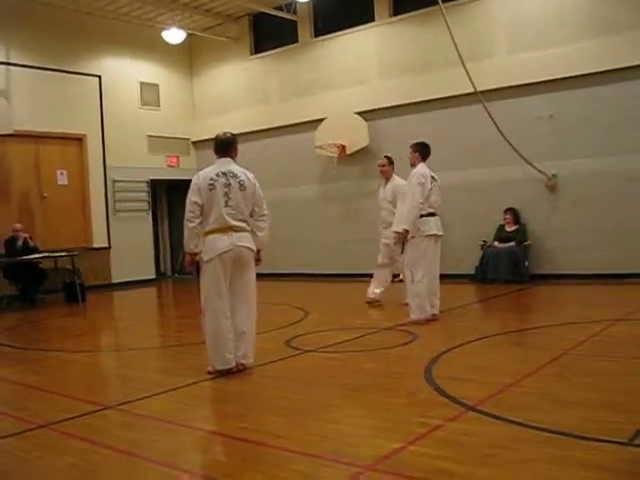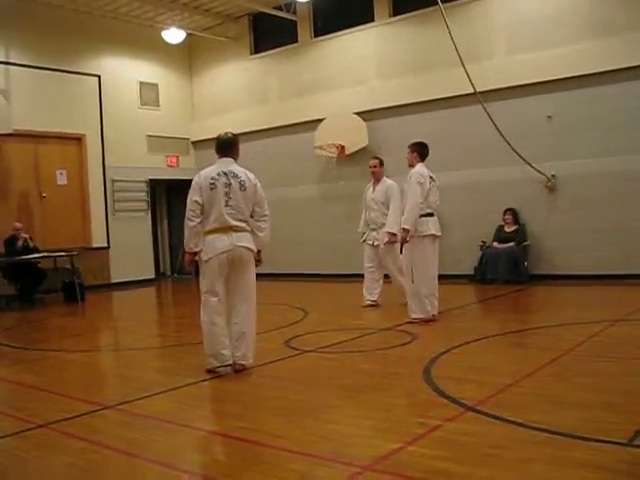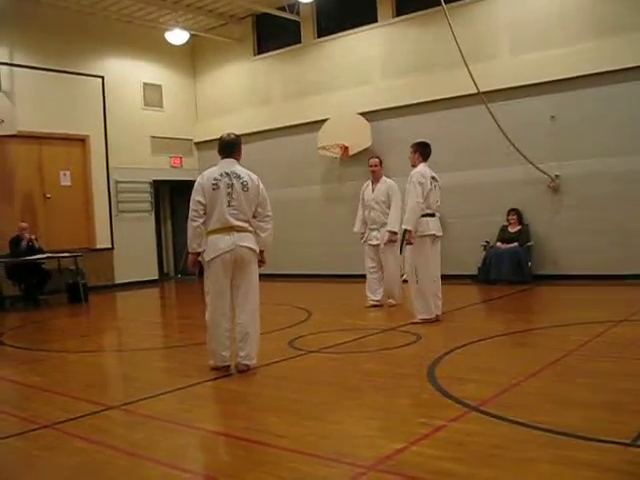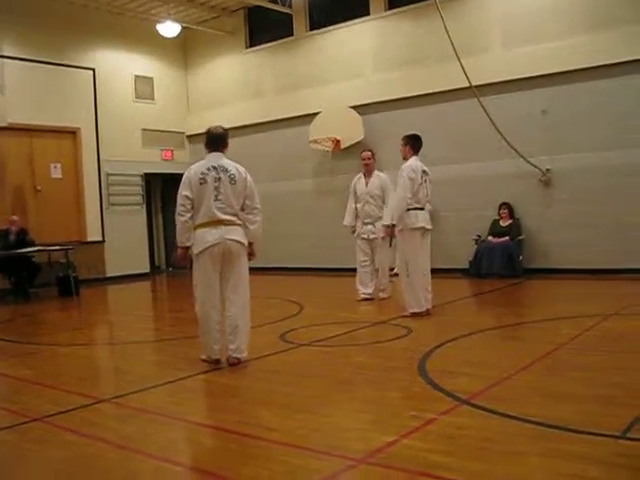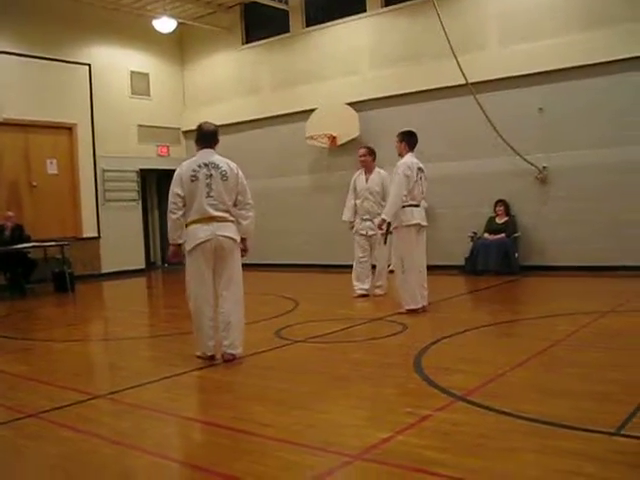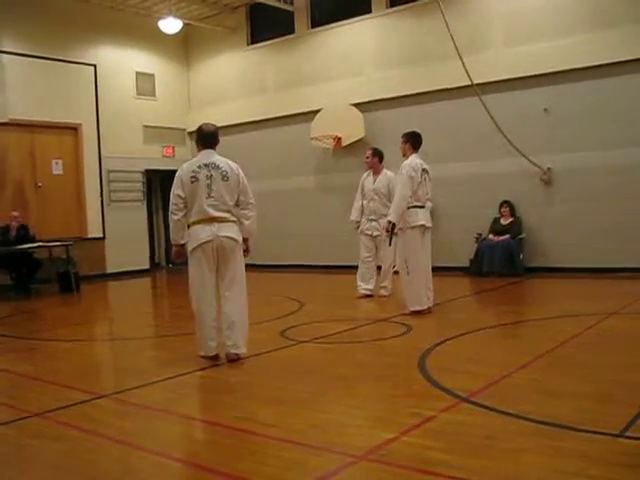
dt=0.2s
person 1, frame 1
left shoulder: (202, 178)
right shoulder: (248, 177)
left elbow: (192, 218)
right elbow: (260, 216)
left wrist: (191, 250)
right wrist: (258, 247)
left hip: (215, 245)
right hip: (243, 243)
left knee: (216, 305)
right knee: (243, 303)
left ankle: (223, 361)
right ankle: (242, 358)
person 1, frame 2
left shoulder: (202, 177)
right shoulder: (249, 178)
left elbow: (193, 217)
right elbow: (261, 217)
left wrist: (191, 249)
right wrist: (259, 248)
left hip: (214, 245)
right hip: (243, 244)
left knee: (213, 303)
right knee: (243, 303)
left ankle: (220, 359)
right ankle: (241, 358)
person 1, frame 3
left shoulder: (205, 178)
right shoulder: (252, 179)
left elbow: (196, 217)
right elbow: (264, 218)
left wrist: (193, 250)
right wrist: (261, 249)
left hip: (217, 245)
right hip: (245, 244)
left knee: (218, 306)
right knee: (247, 304)
left ankle: (221, 359)
right ankle: (245, 359)
person 1, frame 4
left shoulder: (193, 172)
right shoulder: (240, 171)
left elbow: (183, 212)
right elbow: (252, 210)
left wrist: (183, 244)
right wrist: (251, 241)
left hip: (206, 238)
right hip: (234, 237)
left knee: (208, 299)
right knee: (237, 297)
left ankle: (212, 352)
right ankle: (236, 352)
person 1, frame 5
left shoulder: (184, 169)
right shoulder: (231, 167)
left elbow: (175, 209)
right elbow: (245, 206)
left wrist: (175, 241)
right wrist: (244, 237)
left hip: (198, 235)
right hip: (227, 233)
left knee: (201, 295)
right knee: (230, 292)
left ankle: (207, 348)
right ankle: (231, 348)
person 1, frame 6
left shoulder: (185, 171)
right shoulder: (232, 168)
left elbow: (177, 210)
right elbow: (247, 205)
left wrist: (177, 242)
right wrist: (246, 237)
left hip: (200, 236)
right hip: (229, 233)
left knee: (204, 295)
right knee: (233, 292)
left ankle: (210, 349)
right ankle: (235, 348)
person 2, frame 1
left shoulder: (417, 174)
right shoulder: (432, 176)
left elbow: (413, 204)
left wrist: (404, 228)
left hip: (421, 226)
right hip: (433, 224)
left knee: (416, 270)
right knee: (430, 269)
left ankle: (420, 313)
right ankle: (432, 310)
person 2, frame 2
left shoulder: (415, 173)
right shoulder: (429, 175)
left elbow: (413, 204)
left wrist: (406, 228)
left hip: (419, 226)
right hip: (431, 224)
left knee: (416, 271)
right knee: (428, 270)
left ankle: (421, 312)
right ankle: (431, 310)
person 2, frame 3
left shoulder: (417, 174)
right shoulder: (432, 176)
left elbow: (415, 204)
left wrist: (408, 229)
left hip: (421, 226)
right hip: (433, 224)
left knee: (418, 272)
right knee: (432, 271)
left ankle: (426, 313)
right ankle: (435, 310)
person 2, frame 4
left shoulder: (408, 167)
right shoulder: (423, 169)
left elbow: (402, 198)
left wrist: (391, 222)
left hip: (410, 219)
right hip: (423, 218)
left knee: (410, 265)
right knee: (422, 264)
left ankle: (417, 306)
right ankle: (425, 304)
person 2, frame 5
left shoulder: (403, 165)
right shoulder: (419, 166)
left elbow: (397, 195)
left wrist: (385, 217)
left hip: (405, 216)
right hip: (418, 215)
left knee: (405, 262)
right knee: (418, 261)
left ankle: (413, 303)
right ankle: (421, 301)
person 2, frame 6
left shoulder: (408, 166)
right shoulder: (424, 167)
left elbow: (402, 196)
left wrist: (391, 219)
left hip: (410, 218)
right hip: (423, 216)
left knee: (410, 263)
right knee: (423, 262)
left ankle: (417, 304)
right ankle: (426, 302)
person 3, frame 1
left shoulder: (399, 184)
right shoulder: (383, 185)
right wrist: (382, 230)
right hip: (386, 231)
right knee: (382, 264)
right ankle: (375, 294)
person 3, frame 2
left shoulder: (391, 186)
right shoulder: (368, 188)
left elbow: (395, 210)
left wrist: (392, 232)
right wrist: (363, 231)
left hip: (386, 233)
right hip: (371, 234)
left knee: (395, 267)
right knee: (370, 268)
right ankle: (371, 298)
person 3, frame 3
left shoulder: (390, 185)
right shoulder: (365, 187)
left elbow: (396, 209)
right elbow: (361, 210)
left wrist: (393, 231)
right wrist: (361, 231)
left hip: (385, 232)
right hip: (370, 233)
left knee: (390, 268)
right knee: (372, 268)
left ankle: (393, 297)
right ankle: (375, 298)
person 3, frame 4
left shoulder: (383, 179)
right shoulder: (356, 181)
left elbow: (390, 203)
right elbow: (352, 203)
right wrist: (351, 224)
left hip: (379, 226)
right hip: (362, 226)
left knee: (381, 262)
right knee: (363, 262)
left ankle: (383, 291)
right ankle: (366, 291)
person 3, frame 5
left shoulder: (383, 176)
right shoulder: (356, 177)
right elbow: (351, 199)
right wrist: (350, 219)
left hip: (378, 222)
right hip: (361, 223)
left knee: (380, 258)
right knee: (361, 257)
left ankle: (380, 287)
right ankle: (361, 288)
person 3, frame 6
left shoulder: (390, 177)
right shoulder: (365, 177)
right elbow: (359, 199)
right wrist: (357, 220)
left hip: (383, 223)
right hip: (367, 223)
left knee: (386, 259)
right knee: (366, 257)
left ankle: (384, 288)
right ankle: (365, 288)
